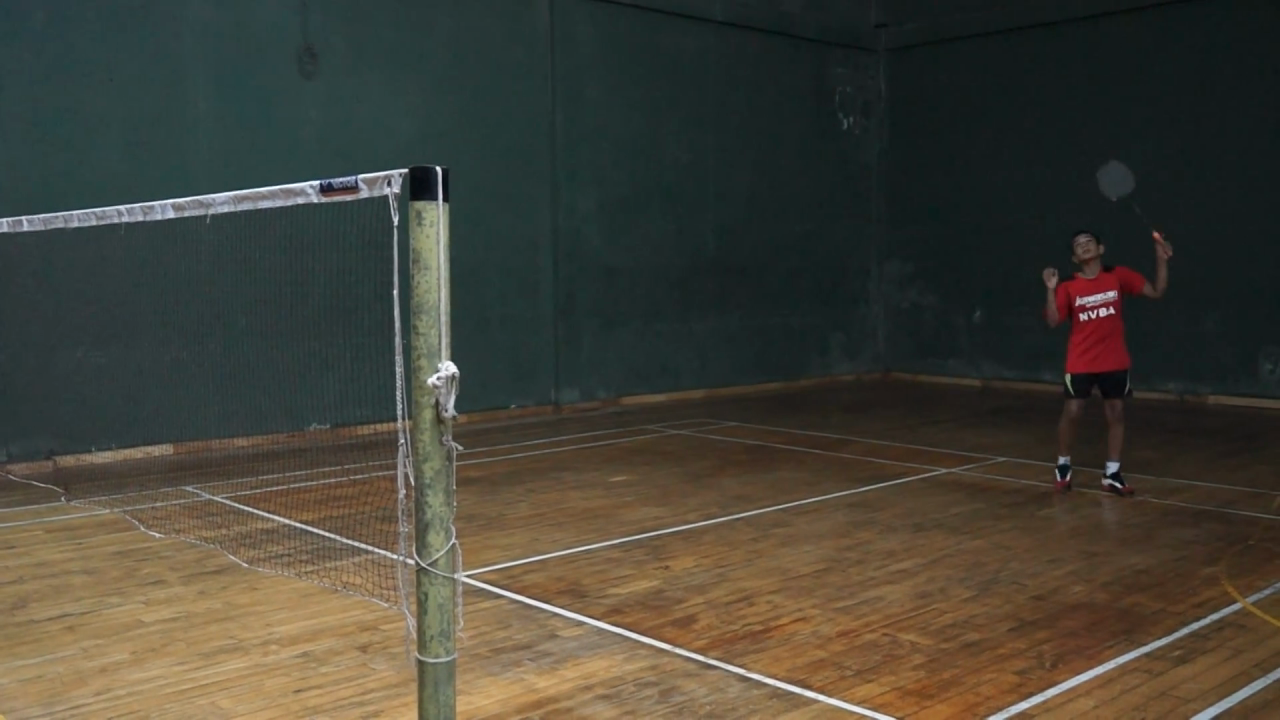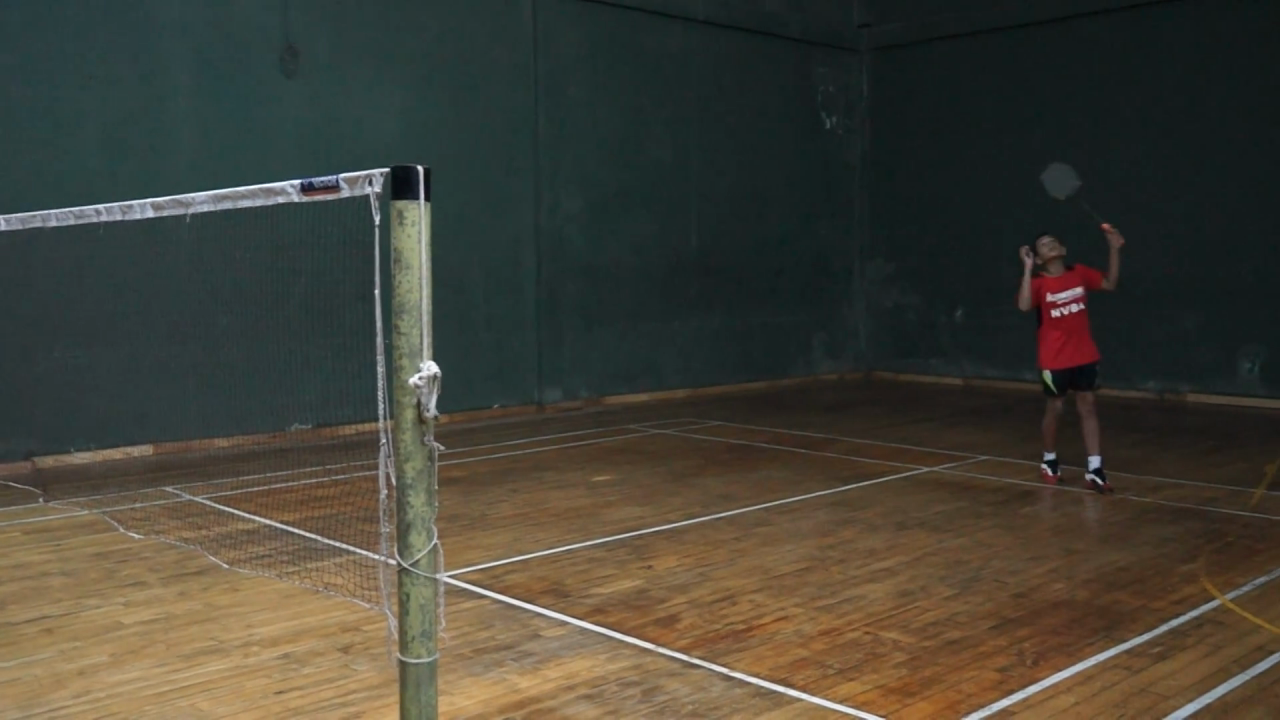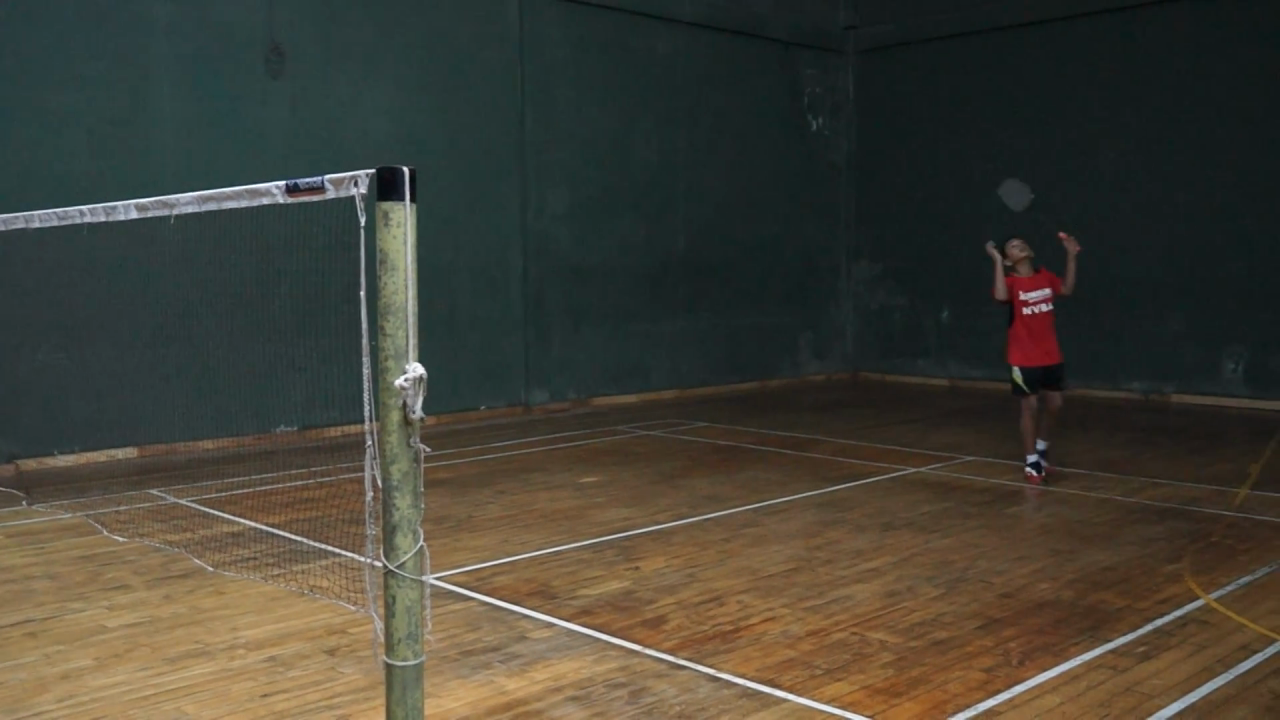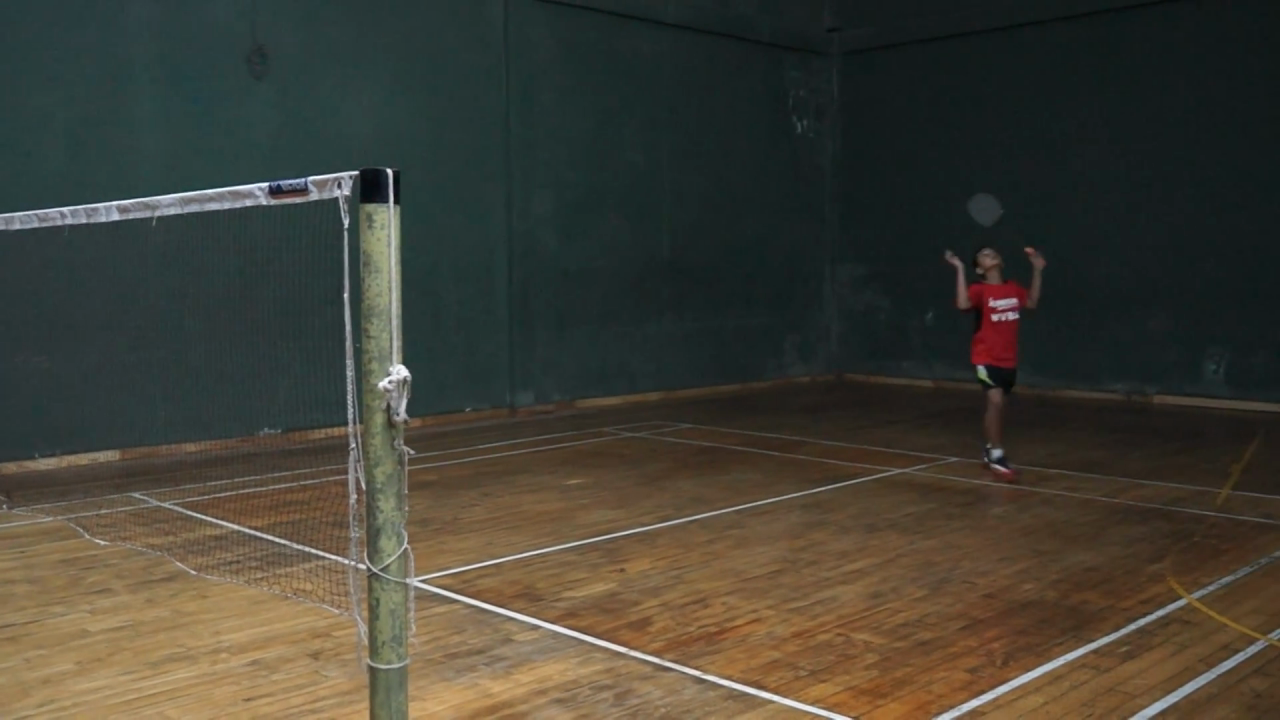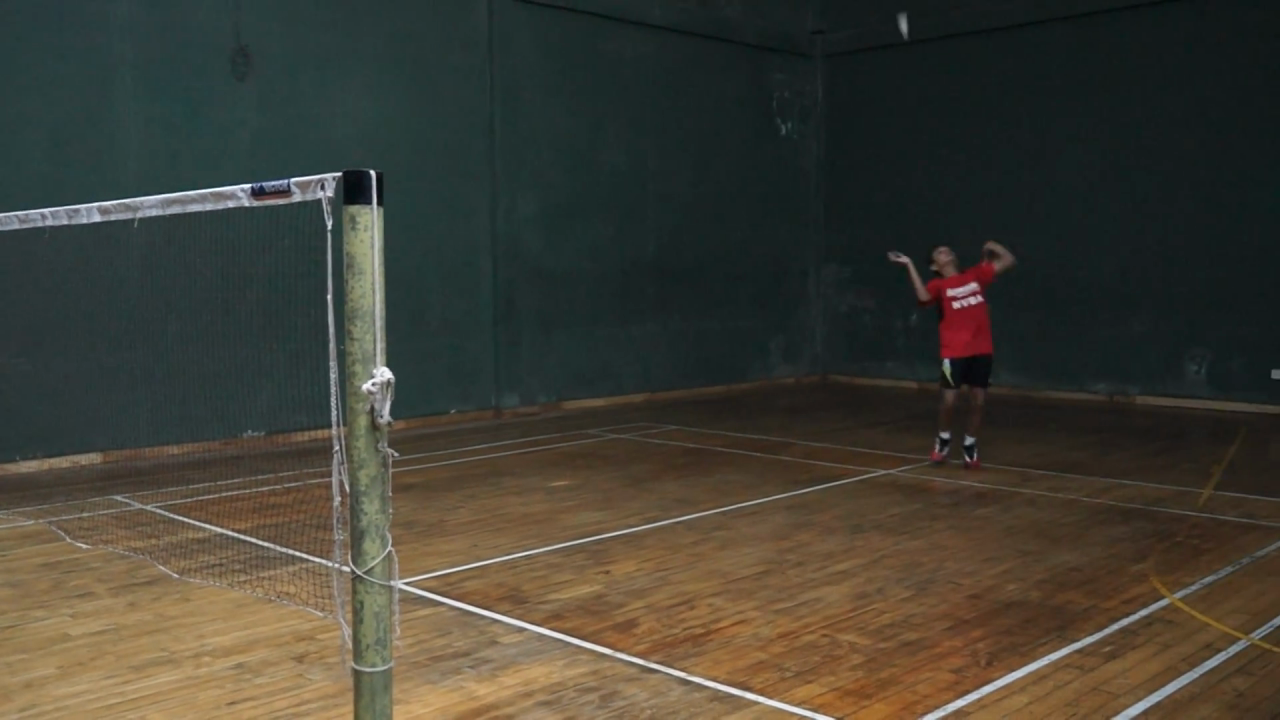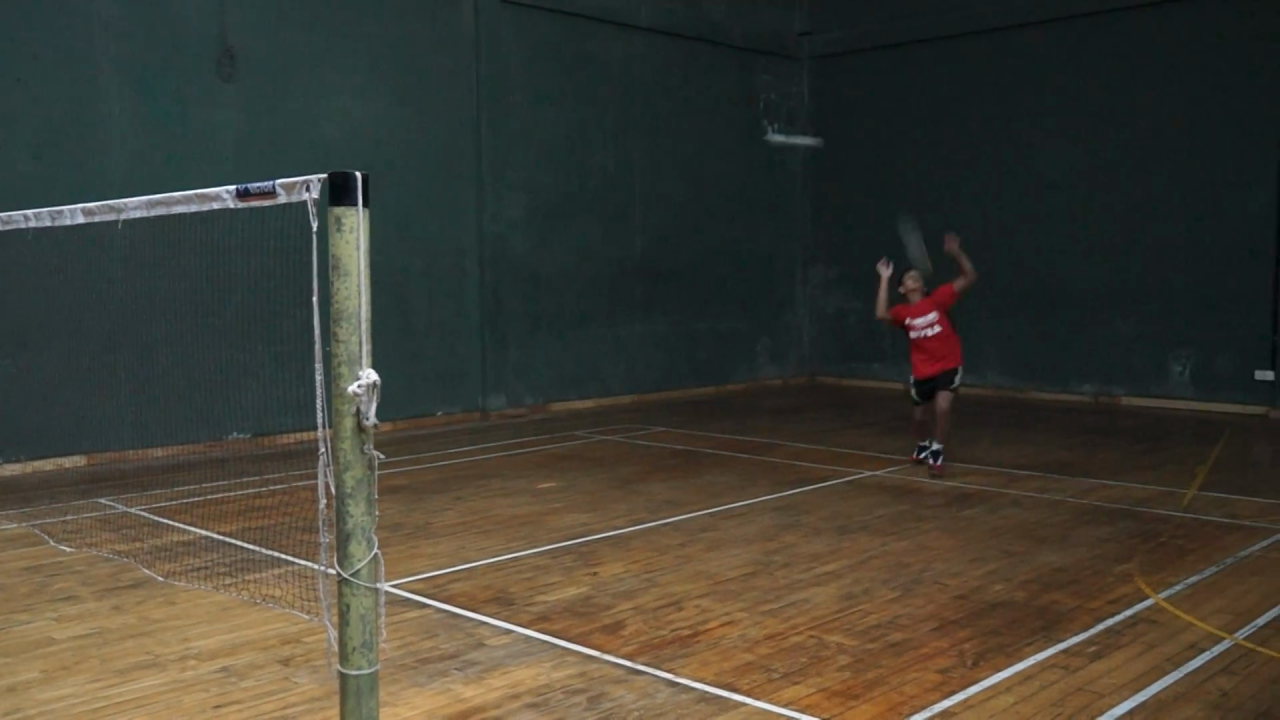
dt=0.2s
person 1, frame 1
left shoulder: (1119, 275)
right shoulder: (1068, 286)
left elbow: (1156, 292)
right elbow: (1053, 321)
left wrist: (1161, 260)
right wrist: (1051, 289)
left hip: (1115, 361)
right hip: (1080, 362)
left knee: (1115, 414)
right knee: (1072, 412)
left ankle: (1112, 474)
right ankle: (1063, 464)
person 1, frame 2
left shoulder: (1079, 273)
right shoulder: (1038, 282)
left elbow: (1110, 284)
right elbow: (1024, 306)
left wrist: (1114, 250)
right wrist: (1027, 267)
left hip: (1086, 355)
right hip: (1054, 358)
left knee: (1088, 409)
right knee: (1055, 408)
left ankle: (1095, 470)
right ankle: (1049, 460)
person 1, frame 3
left shoulder: (1045, 276)
right shoulder: (1011, 281)
left elbow: (1067, 289)
right elbow: (1000, 296)
left wrist: (1071, 255)
right wrist: (997, 261)
left hip: (1051, 354)
right hip: (1023, 357)
left knee: (1055, 404)
right knee: (1030, 406)
left ankle: (1041, 446)
right ankle: (1032, 462)
person 1, frame 4
left shoulder: (1013, 288)
right shoulder: (979, 290)
left elbow: (1031, 304)
right elbow: (962, 304)
left wrist: (1038, 271)
right wrist: (960, 271)
left hip: (1009, 359)
right hip: (987, 358)
left knee: (1000, 403)
right knee: (995, 401)
left ankle: (997, 452)
right ankle: (995, 455)
person 1, frame 5
left shoulder: (976, 275)
right shoulder: (937, 285)
left elbow: (1009, 261)
right elbow: (923, 296)
left wrist: (992, 247)
right wrist: (910, 266)
left hip: (981, 350)
right hip: (955, 352)
left knee: (978, 399)
right knee: (949, 398)
left ankle: (970, 443)
right ankle: (944, 438)
person 1, frame 6
left shoulder: (938, 297)
right shoulder: (902, 312)
left elbow: (969, 277)
right elbow: (881, 314)
left wrist: (957, 252)
right wrist: (884, 279)
left hip: (948, 365)
right hip: (922, 370)
left knee: (943, 406)
right knee: (919, 417)
left ankle: (937, 451)
right ankle: (923, 445)
